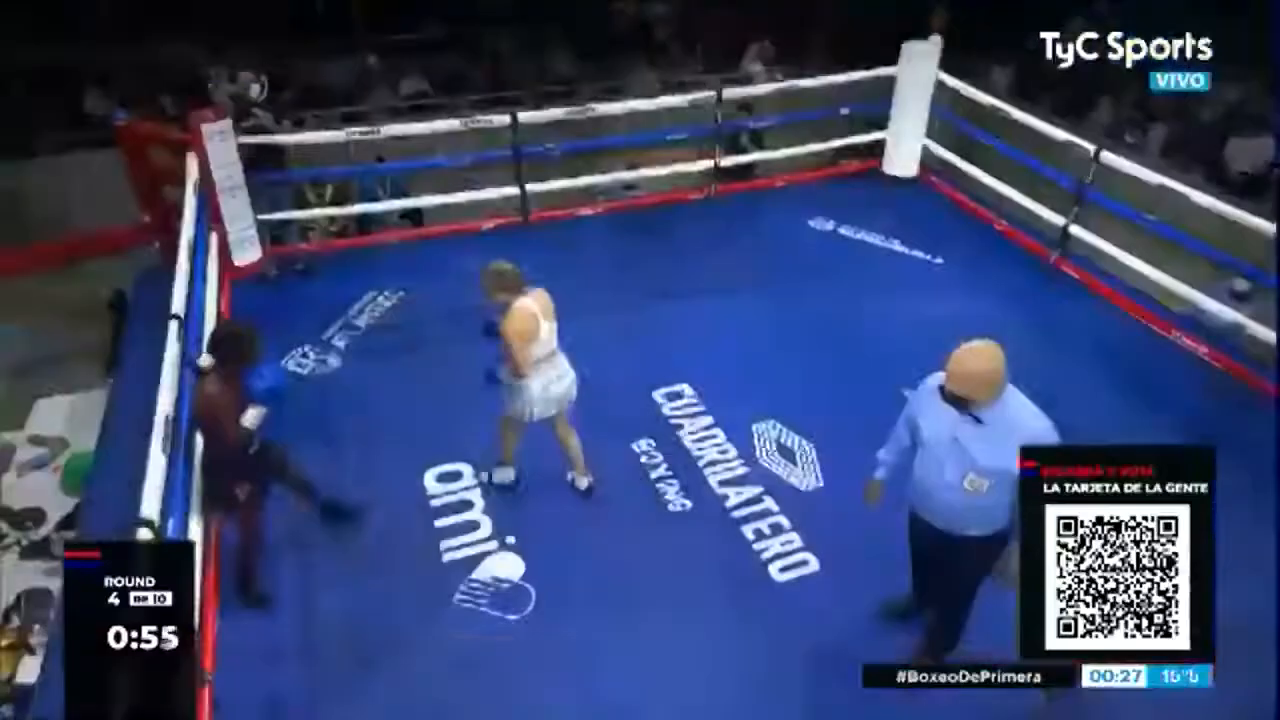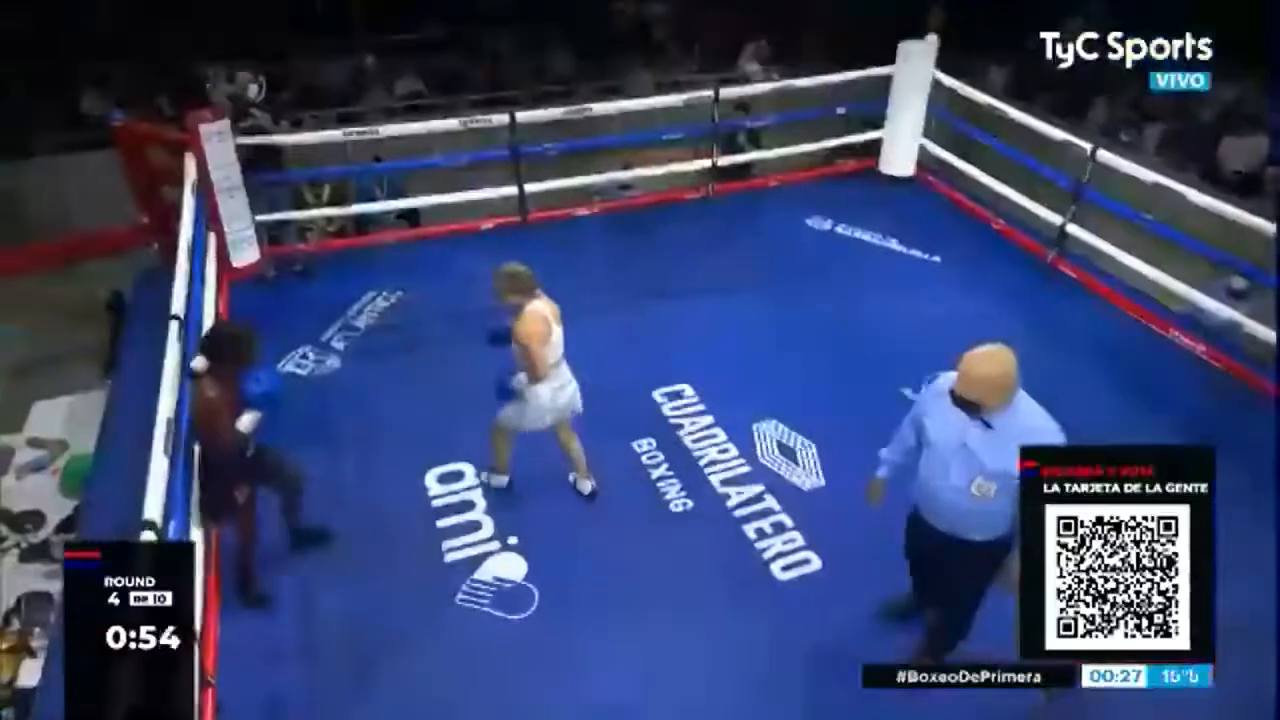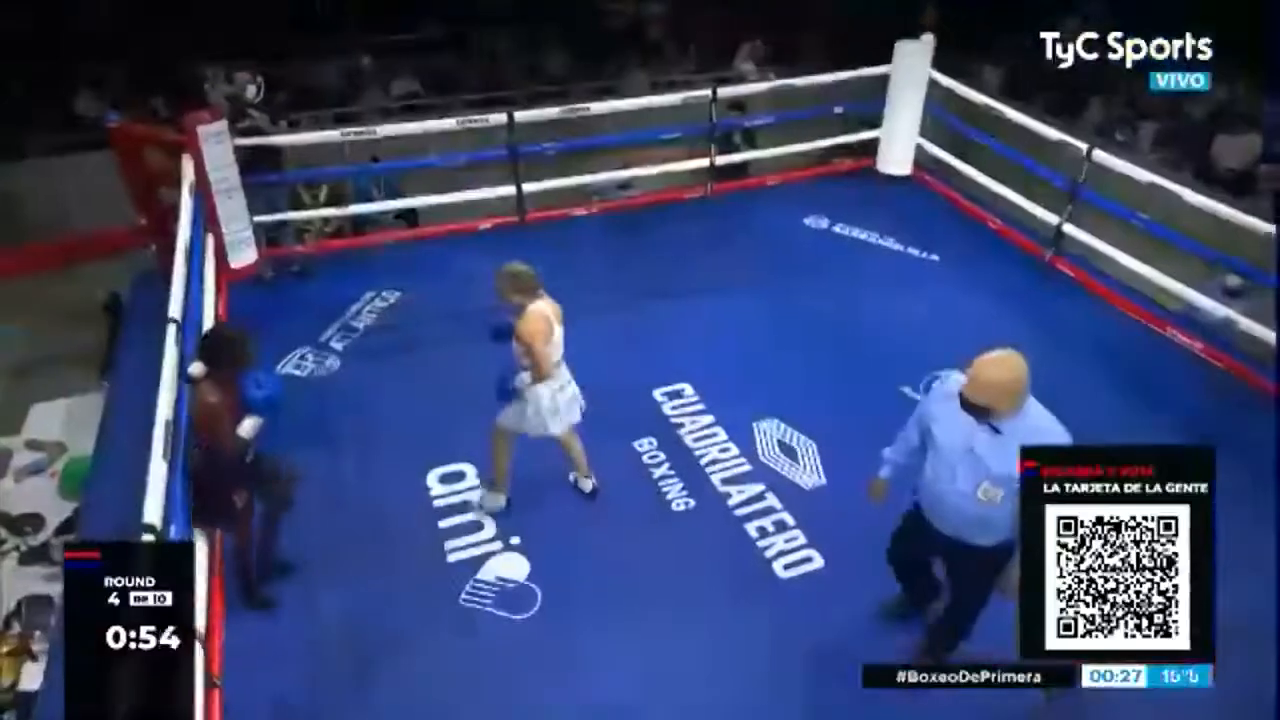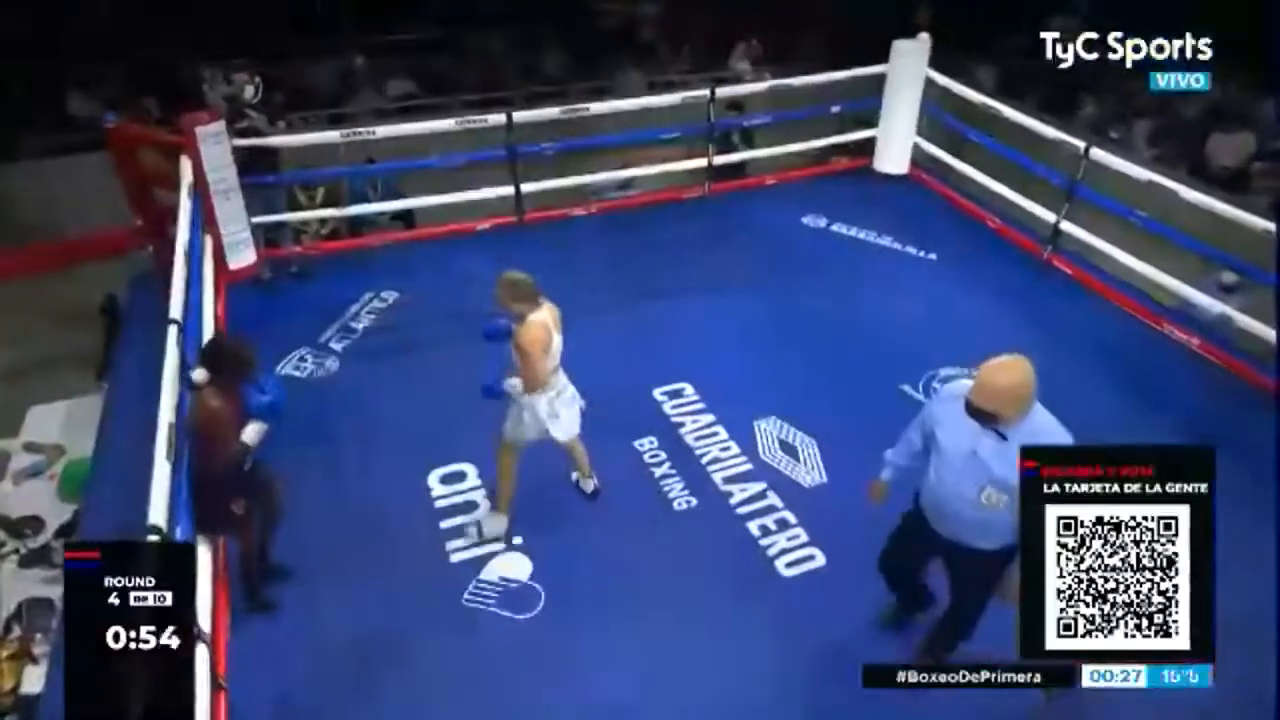
dt=0.1s
person 1, frame 1
left shoulder: (1033, 432)
right shoulder: (933, 388)
right elbow: (906, 432)
left wrist: (1021, 550)
right wrist: (882, 472)
left hip: (977, 538)
right hip: (923, 515)
left knee: (955, 597)
right knee: (923, 564)
left ankle: (934, 650)
right ankle: (924, 600)
person 1, frame 2
left shoulder: (1040, 436)
right shoulder: (941, 389)
right elbow: (911, 432)
left wrist: (1022, 557)
right wrist: (885, 471)
left hip: (981, 542)
right hip: (926, 516)
left knee: (959, 599)
right knee: (920, 564)
left ankle: (935, 650)
right ankle: (925, 599)
person 1, frame 3
left shoulder: (1049, 442)
right shoulder: (947, 390)
right elbow: (915, 432)
right wrist: (887, 470)
left hip: (983, 546)
right hip: (928, 515)
left knee: (964, 603)
right knee: (902, 557)
left ankle: (937, 648)
right ankle: (922, 593)
person 1, frame 4
left shoulder: (1052, 446)
right shoulder: (953, 396)
right elbow: (918, 435)
right wrist: (889, 472)
left hip: (985, 549)
right hip: (928, 517)
left knee: (966, 605)
right knee: (893, 563)
left ankle: (937, 649)
right ankle: (912, 602)
person 2, frame 1
left shoulder: (229, 375)
right shoulder: (212, 394)
right elbow: (230, 443)
right wrist: (256, 408)
left hip: (250, 450)
right hip: (230, 465)
left knee: (297, 477)
right knee: (251, 528)
left ankle: (325, 508)
right ankle: (247, 584)
person 2, frame 2
left shoulder: (222, 377)
right shoulder: (210, 397)
right elbow: (225, 446)
left wrist: (252, 403)
right wrist: (252, 413)
left hip: (246, 452)
right hip: (225, 467)
left knee: (291, 480)
right knee: (248, 530)
left ankle: (296, 533)
right ankle: (247, 584)
person 2, frame 3
left shoulder: (222, 382)
right shoulder: (210, 401)
right elbow: (226, 452)
right wrist: (254, 419)
left hip: (243, 458)
right hip: (223, 473)
left knee: (281, 492)
right knee: (244, 533)
left ankle: (266, 558)
right ankle: (251, 587)
person 2, frame 4
left shoulder: (222, 388)
right shoulder: (213, 407)
right elbow: (227, 459)
right wrist: (258, 424)
left hip: (241, 466)
right hip: (220, 481)
left knee: (271, 507)
right knee: (249, 539)
left ankle: (262, 564)
right ankle: (253, 588)
person 3, frame 1
left shoulder: (513, 322)
right shoulder: (540, 295)
left elbow: (520, 367)
left wrist: (500, 374)
right wrist: (502, 328)
left hip: (536, 384)
right hip: (558, 371)
left knee: (509, 423)
right knee: (562, 425)
left ankle: (505, 472)
right ankle: (583, 478)
person 3, frame 2
left shoulder: (525, 326)
right shoulder: (548, 304)
left elbow: (537, 373)
left wrist: (514, 385)
right wrist: (510, 337)
left hip: (539, 394)
right hip: (562, 382)
left knee: (501, 430)
right knee: (565, 432)
left ankle: (499, 476)
right ankle: (585, 481)
person 3, frame 3
left shoulder: (527, 326)
right shoulder: (550, 304)
left elbow: (542, 371)
left wrist: (516, 384)
right wrist: (514, 335)
left hip: (540, 394)
right hip: (562, 383)
left knee: (501, 434)
right knee: (567, 432)
left ankle: (497, 494)
right ankle: (586, 480)
person 3, frame 4
left shoulder: (527, 335)
right shoulder: (550, 309)
left elbow: (535, 382)
left wrist: (505, 387)
right wrist: (510, 331)
left hip: (536, 403)
right hip: (559, 389)
left knee: (507, 452)
right knee: (570, 440)
left ankle: (498, 519)
right ankle: (588, 481)
person 4, frame 1
left shoulder: (272, 106)
right shoulder: (237, 110)
left elbow: (288, 132)
left wrist: (269, 124)
left hip: (278, 170)
right hip: (254, 174)
left knee: (287, 217)
right knee: (261, 222)
left ankle: (296, 259)
right ankle: (268, 265)
person 4, frame 2
right shoulder: (235, 111)
left elbow: (285, 132)
left wrist: (268, 125)
left hip: (275, 171)
right hip: (251, 174)
left ankle: (295, 261)
right ankle: (266, 268)
person 4, frame 3
left shoulder: (268, 106)
right shoulder: (233, 112)
left wrist: (266, 126)
left hip: (274, 171)
right hip: (250, 175)
right knee: (257, 224)
left ankle: (293, 263)
right ankle: (264, 269)
person 4, frame 4
left shoulder: (267, 107)
right shoulder: (232, 111)
left wrist: (263, 127)
left hip: (272, 173)
right hip: (247, 176)
left knee: (281, 219)
right knee: (255, 224)
left ankle: (291, 263)
right ankle: (262, 269)
